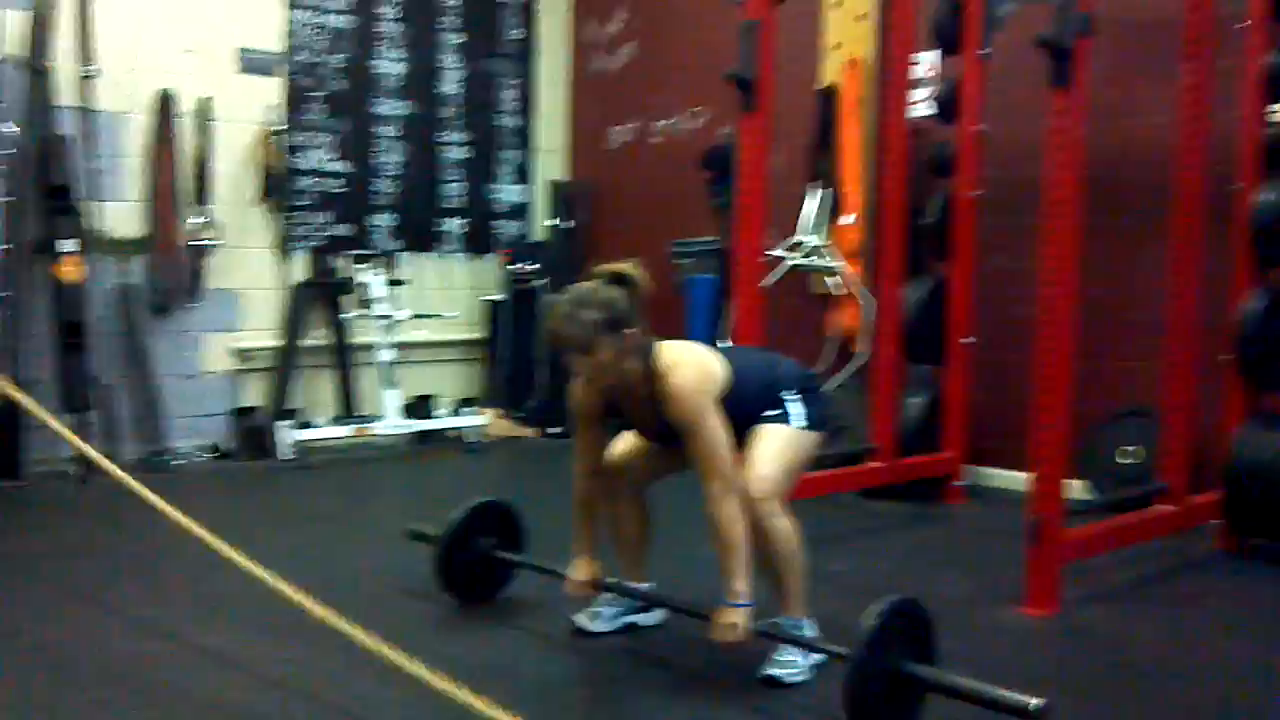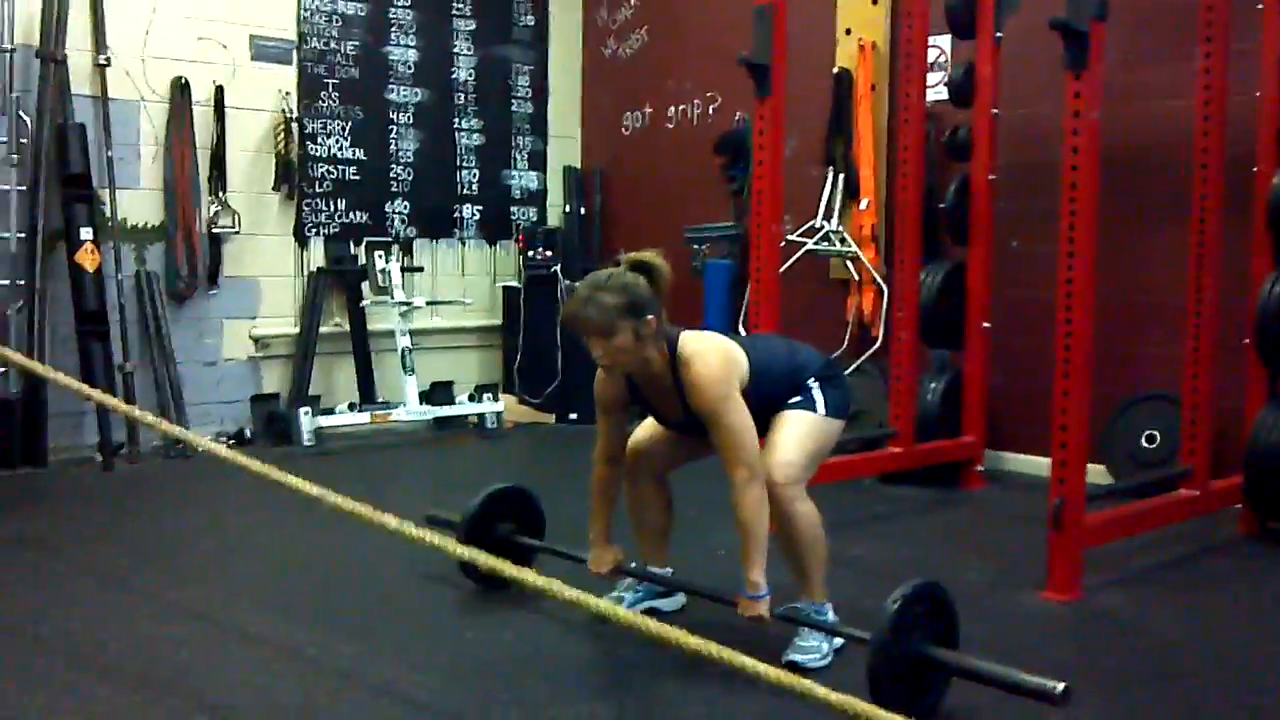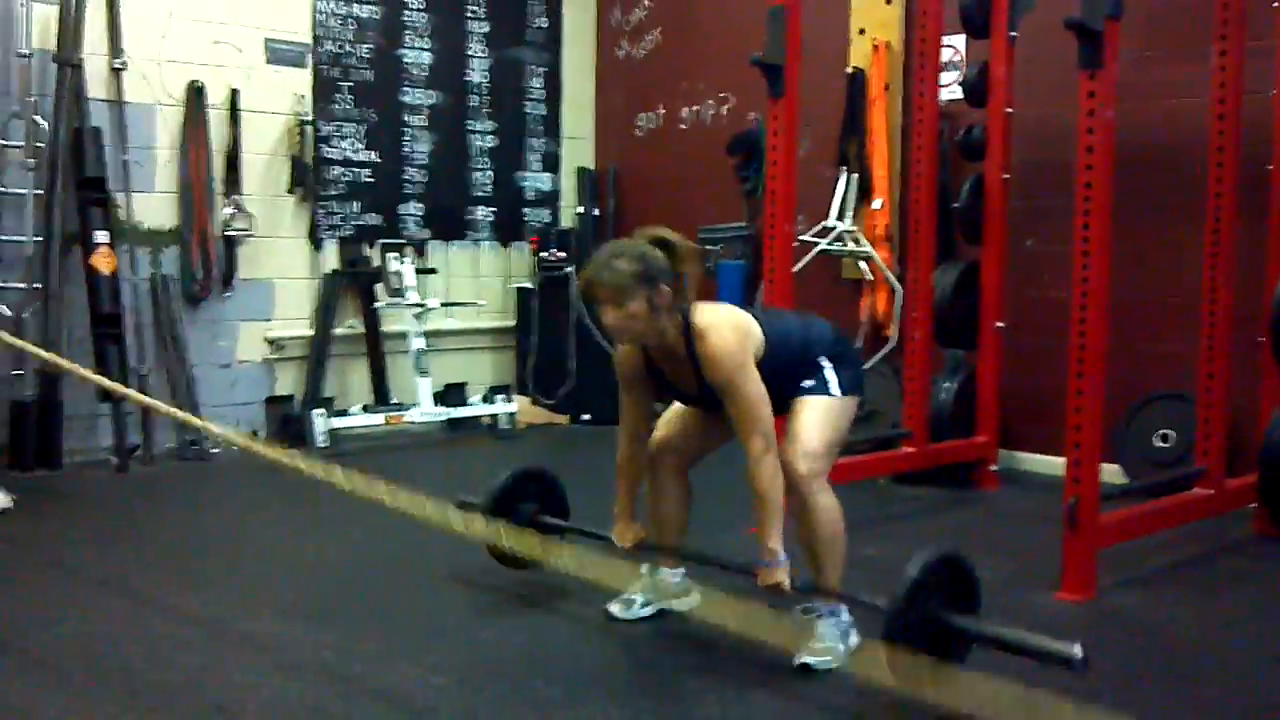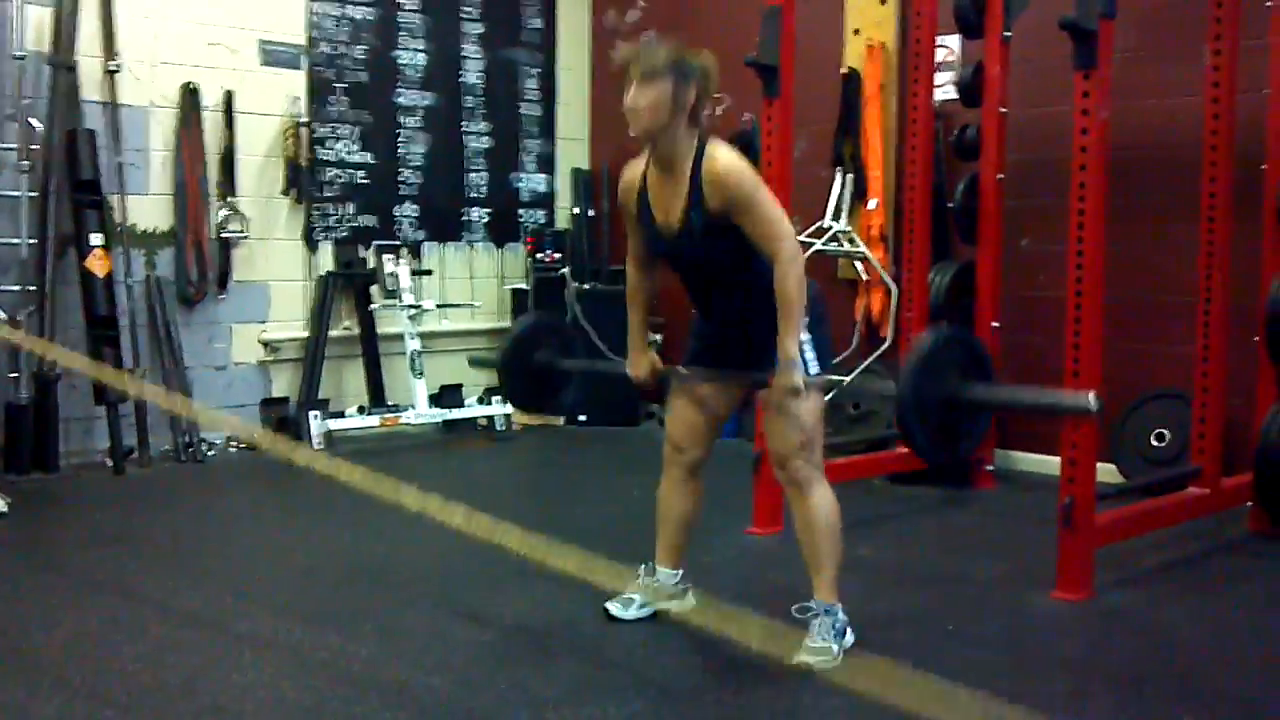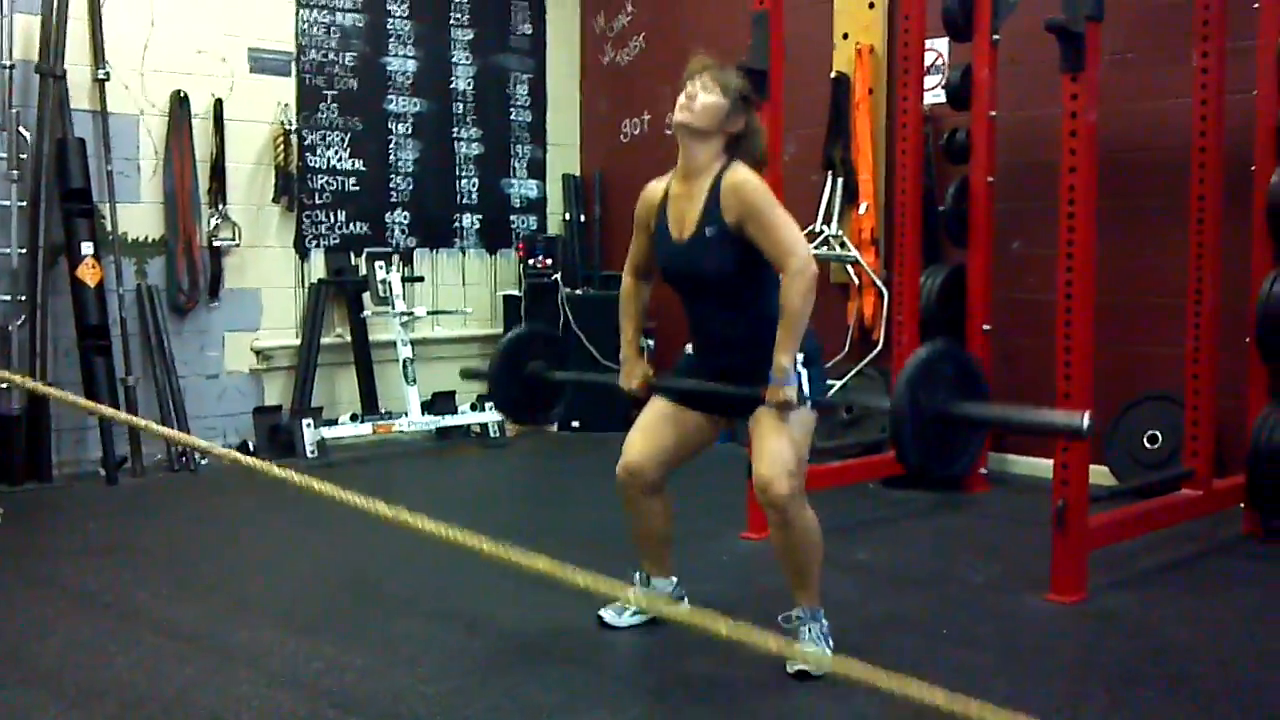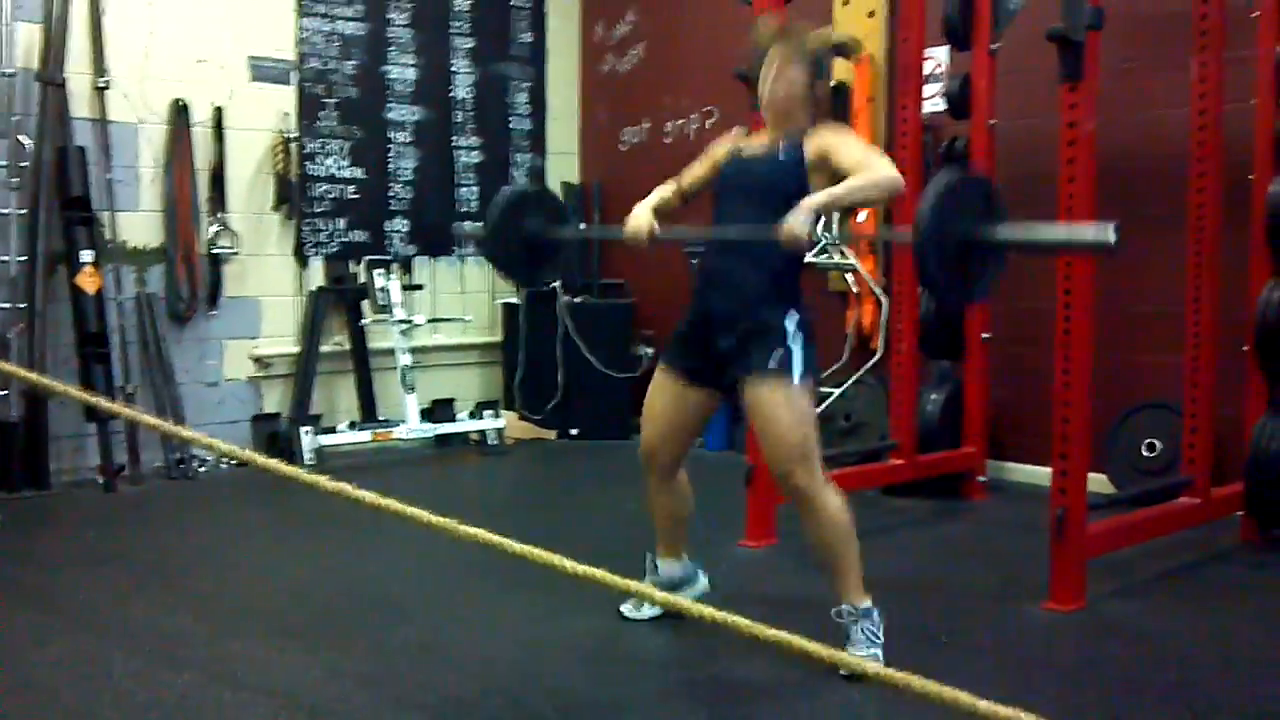
dt=0.4s
person 1, frame 1
left shoulder: (680, 380)
right shoulder: (588, 390)
left elbow: (723, 491)
right elbow: (589, 472)
left wrist: (737, 599)
right wrist: (583, 555)
left hip: (784, 397)
right hip: (723, 405)
left knee: (756, 494)
right knee: (618, 469)
left ankle: (798, 628)
right ankle: (635, 595)
person 1, frame 2
left shoulder: (703, 369)
right shoulder: (613, 379)
left elbow: (747, 479)
right elbow: (607, 461)
left wrist: (755, 585)
right wrist: (600, 542)
left hip: (807, 387)
right hip: (749, 393)
left knee: (780, 480)
right knee: (640, 457)
left ankle: (819, 615)
right ankle: (656, 579)
person 1, frame 3
left shoulder: (718, 342)
right shoulder: (633, 352)
left elbow: (761, 450)
right elbow: (634, 436)
left wrist: (773, 552)
right wrist: (625, 518)
left hip: (820, 363)
right hip: (754, 375)
left knee: (803, 471)
right knee: (666, 452)
left ankle: (834, 616)
right ankle: (668, 580)
person 1, frame 4
left shoulder: (723, 170)
right shoulder: (635, 180)
left elbow: (788, 257)
right elbow: (640, 266)
left wrist: (789, 356)
right wrist: (638, 345)
left hip: (777, 326)
right hip: (716, 331)
left knee: (797, 466)
right knee: (680, 455)
left ankle: (828, 616)
right ankle: (665, 582)
person 1, frame 5
left shoulder: (743, 186)
right shoulder: (655, 197)
left elbow: (802, 270)
right elbow: (636, 276)
left wrist: (783, 369)
right wrist: (630, 355)
left hip: (775, 361)
right hip: (708, 360)
left knee: (777, 487)
right knee: (634, 471)
left ankle: (811, 620)
right ankle: (658, 586)
person 1, frame 6
left shoulder: (822, 144)
right shoulder: (735, 147)
left elbow: (886, 179)
right elbow: (679, 190)
left wrist: (816, 203)
right wrist: (645, 209)
left hip: (769, 323)
right hip: (704, 319)
left knee: (798, 474)
right knee: (655, 453)
left ankle: (858, 612)
right ankle: (676, 573)
